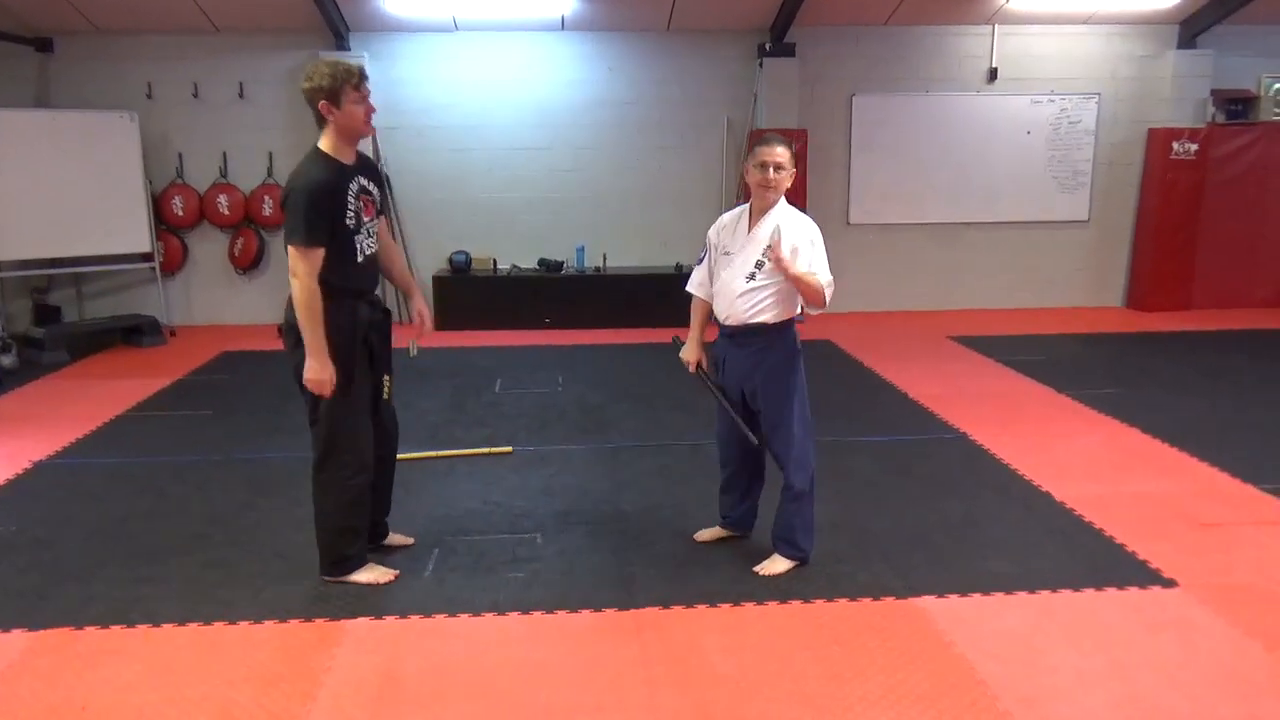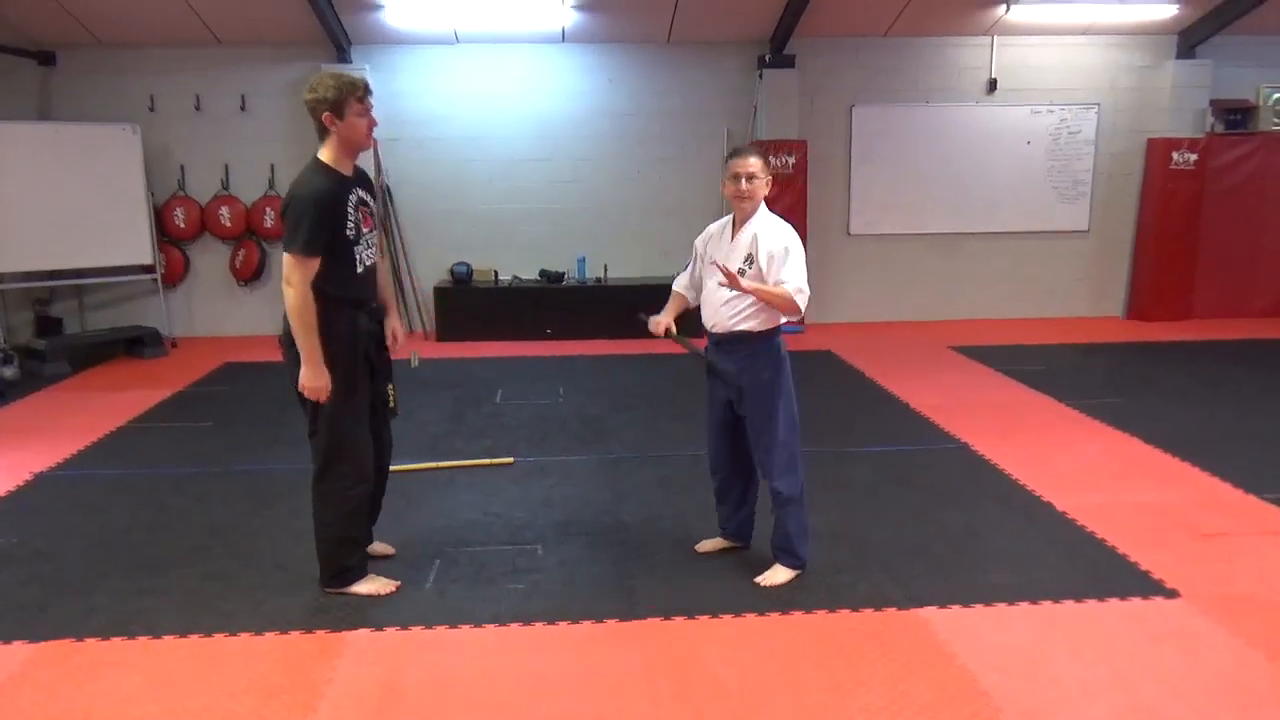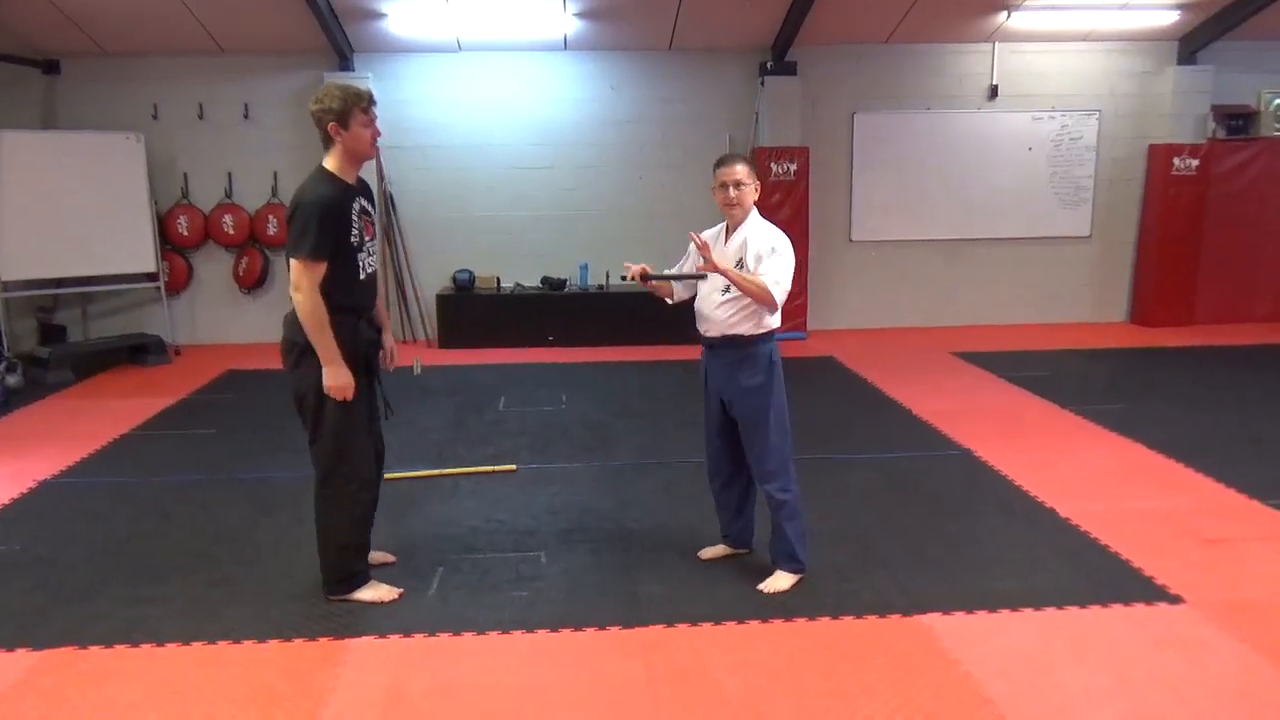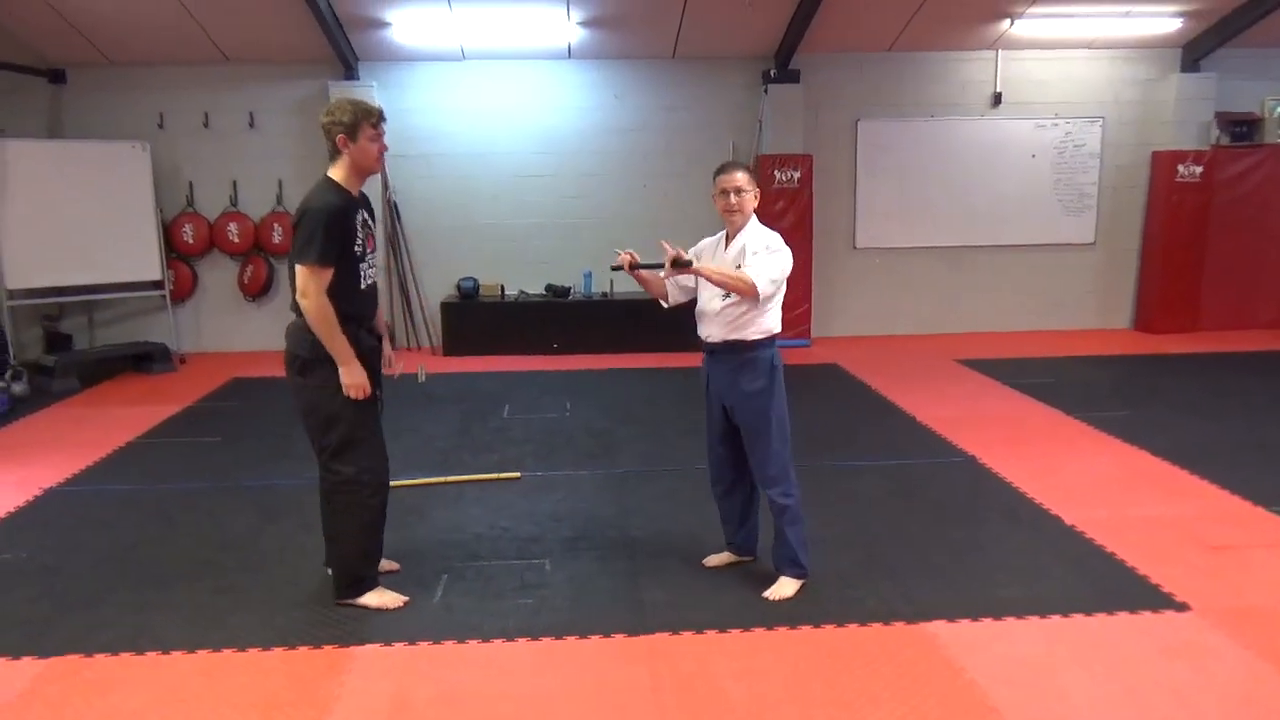
dt=0.2s
person 1, frame 1
left shoulder: (366, 168)
right shoulder: (312, 182)
right elbow: (302, 276)
left wrist: (414, 294)
right wrist: (316, 356)
left hip: (364, 320)
right hip: (326, 329)
left knee: (381, 431)
right knee: (343, 446)
left ankle: (371, 529)
right ankle: (342, 561)
person 1, frame 2
left shoulder: (360, 180)
right shoulder: (312, 193)
right elbow: (296, 284)
left wrist: (390, 312)
right wrist: (311, 362)
left hip: (362, 330)
right hip: (329, 338)
left knee: (376, 443)
right knee: (343, 457)
left ankle: (357, 537)
right ankle: (341, 571)
person 1, frame 3
left shoulder: (360, 190)
right shoulder: (318, 199)
right elbow: (303, 288)
left wrist: (383, 329)
right wrist: (331, 363)
left hip: (357, 338)
right hip: (326, 346)
left knee: (367, 453)
right knee: (345, 463)
left ankle: (352, 548)
right ankle: (344, 578)
person 1, frame 4
left shoulder: (359, 202)
right shoulder: (324, 208)
right elbow: (309, 294)
left wrist: (381, 340)
right wrist: (347, 363)
left hip: (354, 346)
right hip: (326, 357)
left knee: (359, 458)
right knee: (360, 467)
left ankle: (351, 556)
right ankle: (354, 582)
person 2, frame 1
left shoulder: (798, 228)
right shoulder: (725, 225)
left elbow: (819, 301)
right elbow: (704, 286)
left wrist: (791, 273)
right wrist: (694, 340)
left hip: (773, 348)
right hip: (729, 346)
left knee: (790, 449)
right knee: (733, 443)
left ankle: (792, 546)
right ankle: (734, 520)
person 2, frame 2
left shoulder: (779, 235)
right shoulder: (712, 235)
left elbow: (795, 304)
right elbow: (689, 285)
left wrist: (747, 287)
right wrist: (666, 315)
left hip: (760, 355)
right hip: (719, 352)
left knee: (777, 457)
right knee: (724, 453)
left ankle: (790, 556)
right ankle: (734, 531)
person 2, frame 3
left shoulder: (770, 239)
right shoulder: (706, 241)
left elbow: (770, 298)
right elbow: (675, 289)
left wrist: (721, 269)
right wrist: (648, 279)
left hip: (753, 359)
right hip: (715, 358)
left knee: (770, 461)
right knee: (722, 458)
left ankle: (789, 561)
right ankle: (736, 537)
person 2, frame 4
left shoulder: (770, 245)
right shoulder: (706, 248)
left elbow: (751, 286)
right elbow: (668, 291)
left wrist: (695, 268)
right wrist: (637, 271)
left hip: (756, 364)
right hip: (717, 363)
left knee: (773, 468)
right knee: (725, 464)
left ankle: (793, 567)
right ankle: (740, 544)
